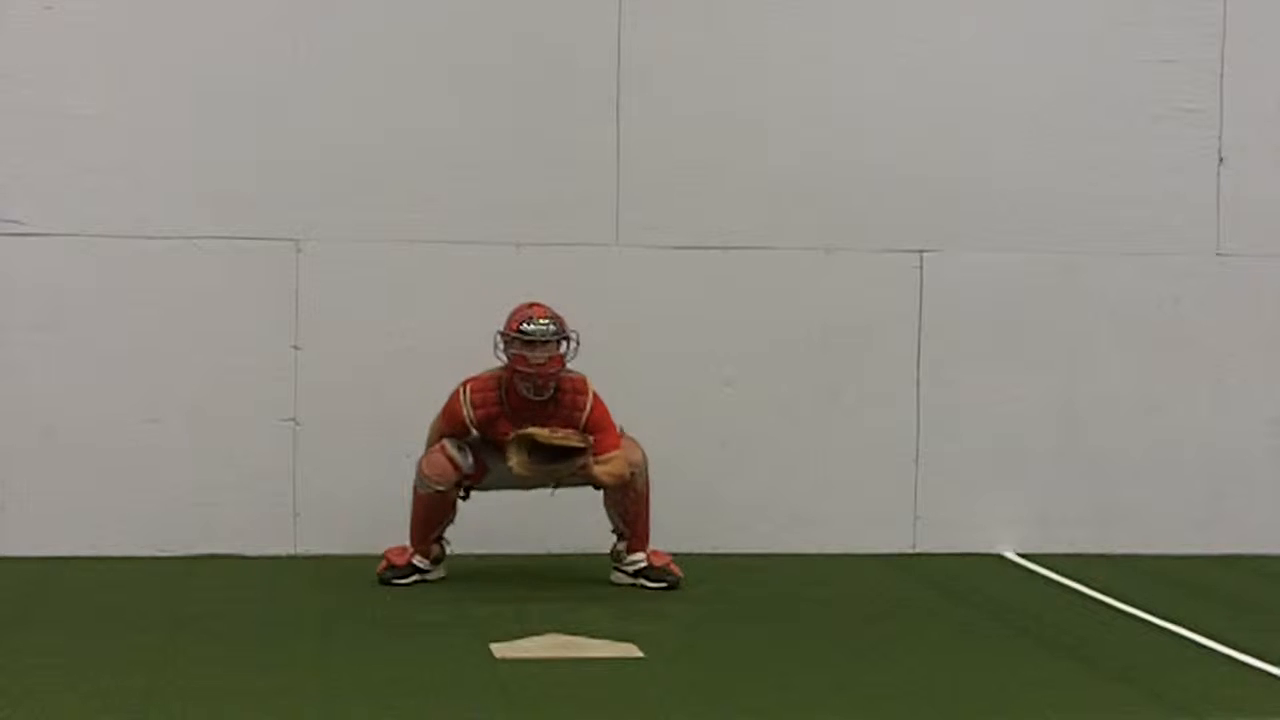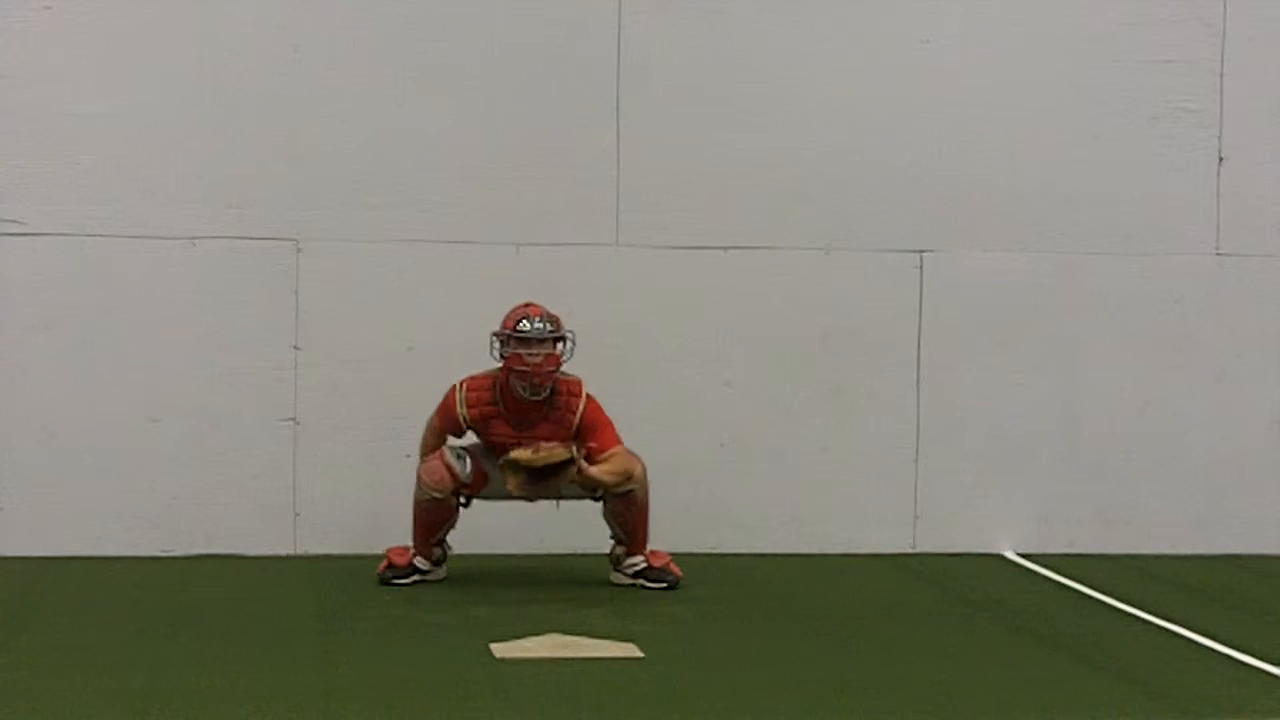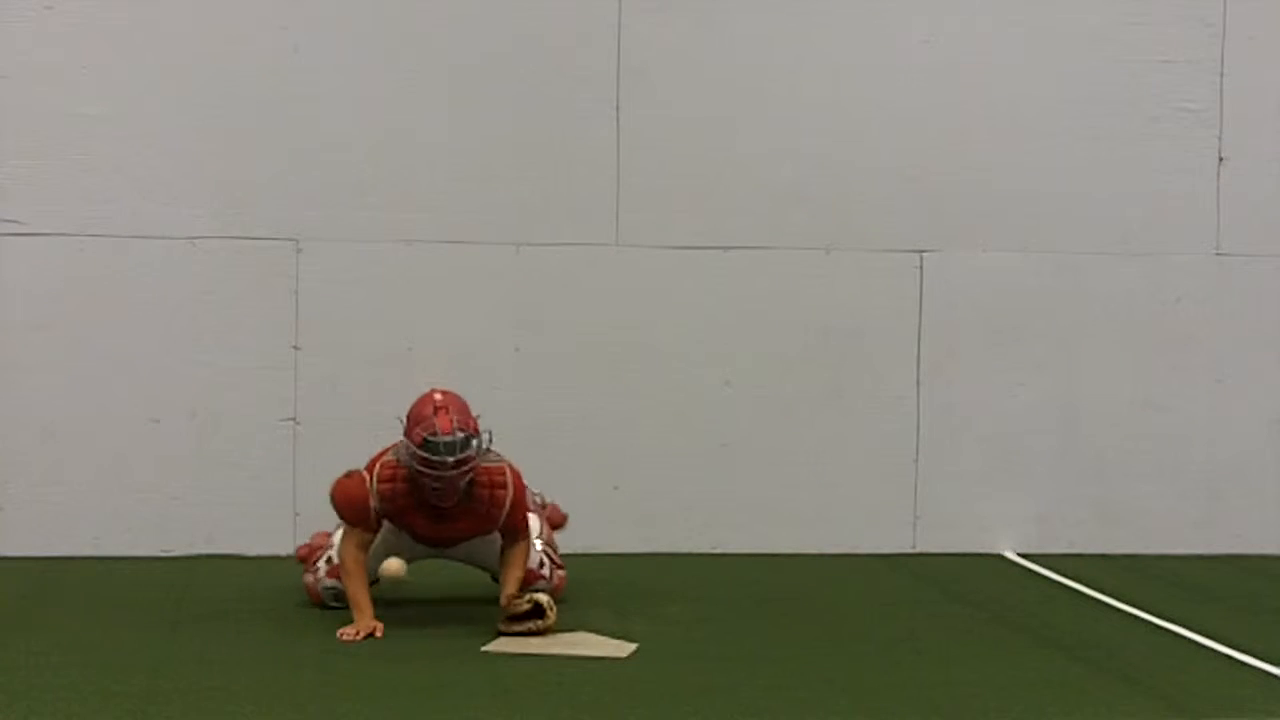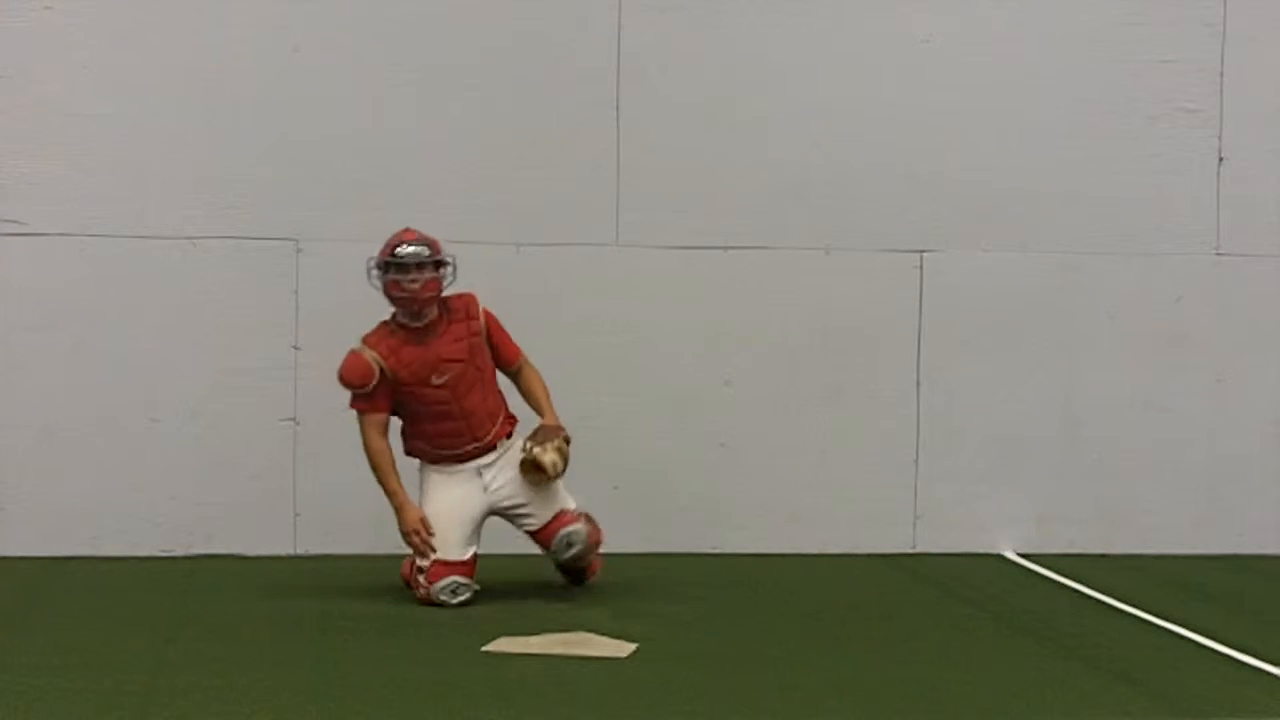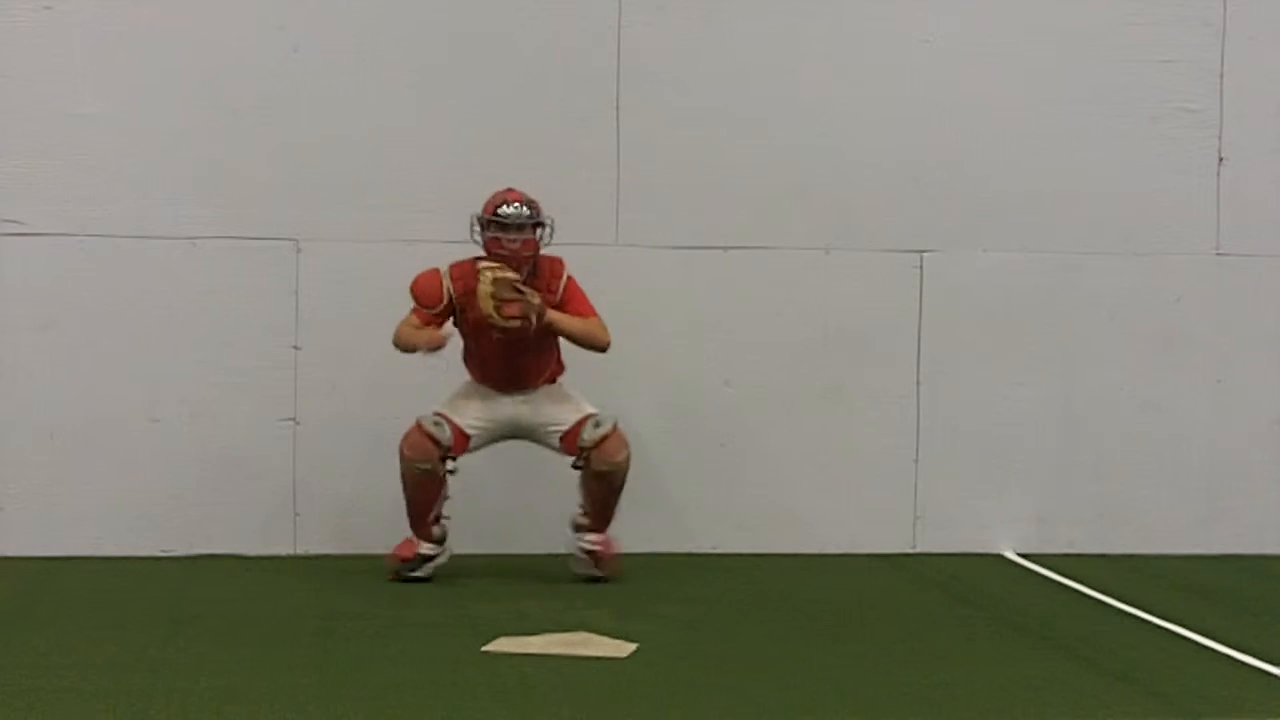
dt=1s
person 1, frame 1
left shoulder: (581, 396)
right shoulder: (477, 395)
left elbow: (619, 470)
right elbow: (440, 432)
left wrist: (592, 472)
right wrist: (431, 479)
right hip: (497, 460)
left knee: (631, 456)
right knee: (436, 465)
left ankle: (633, 557)
right ankle: (423, 555)
person 1, frame 2
left shoulder: (576, 400)
right shoulder: (472, 395)
left elbow: (621, 466)
right elbow: (435, 432)
left wrist: (589, 474)
right wrist: (430, 485)
right hip: (497, 468)
left knee: (632, 471)
right knee: (435, 473)
left ankle: (631, 560)
right ankle: (426, 558)
person 1, frame 3
left shoulder: (502, 482)
right shoulder: (384, 477)
left elbow: (515, 541)
right elbow: (355, 547)
left wrist: (510, 593)
right wrist: (363, 617)
left hip: (476, 535)
right hip: (401, 529)
left knee: (546, 584)
right knee: (325, 586)
left ankle: (532, 514)
person 1, frame 4
left shoulder: (471, 314)
right shoulder: (376, 353)
left elbow: (519, 368)
right elbow: (375, 435)
left wrist: (549, 419)
right wrist: (403, 507)
left hip: (506, 456)
right hip: (445, 475)
left knee: (576, 545)
right knee: (446, 591)
left ankle: (575, 543)
right ankle: (424, 553)
person 1, frame 5
left shoulder: (555, 277)
right shoulder: (458, 279)
left elbow: (601, 339)
right elbow: (403, 335)
left wrist: (545, 314)
right wrist: (423, 337)
left hip: (544, 396)
right hip: (483, 396)
left knee: (611, 447)
right knee: (418, 447)
left ankle: (590, 537)
right ankle: (428, 543)
